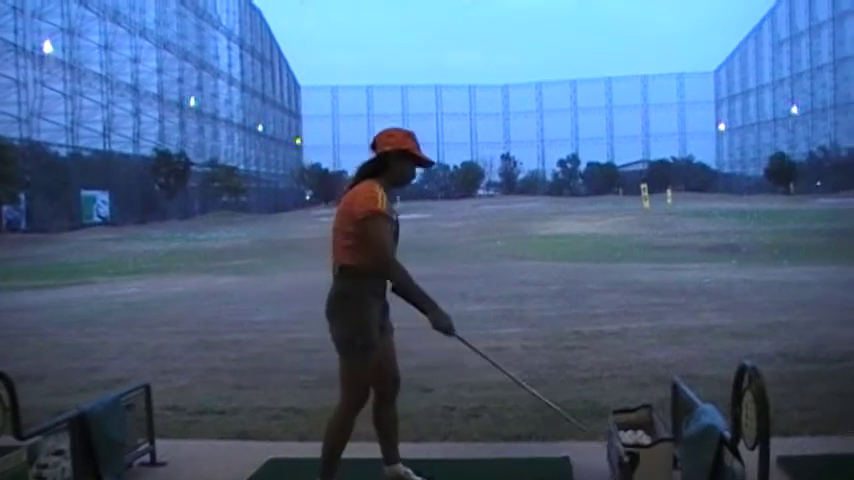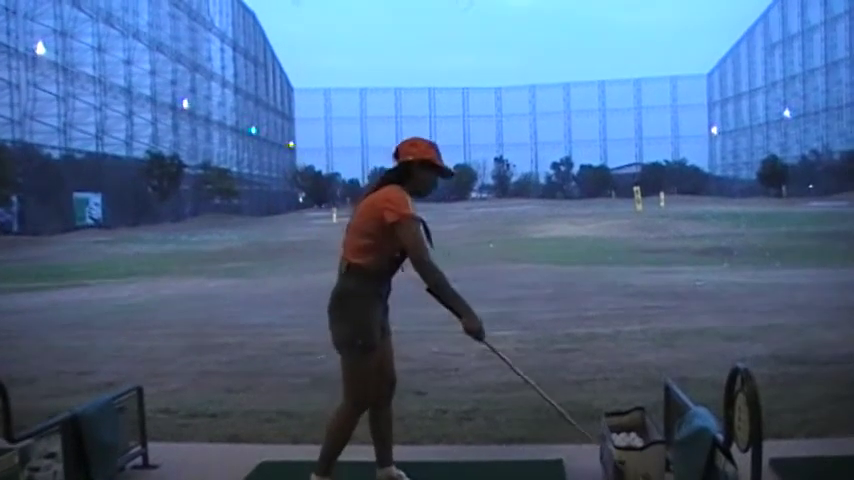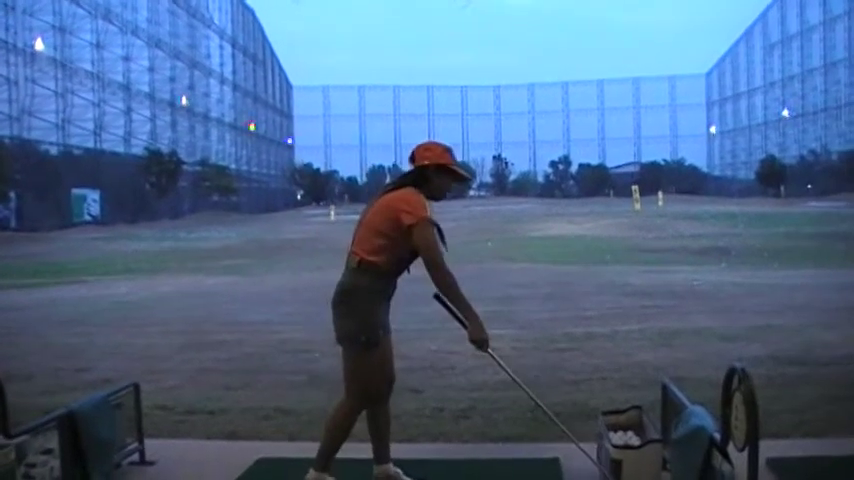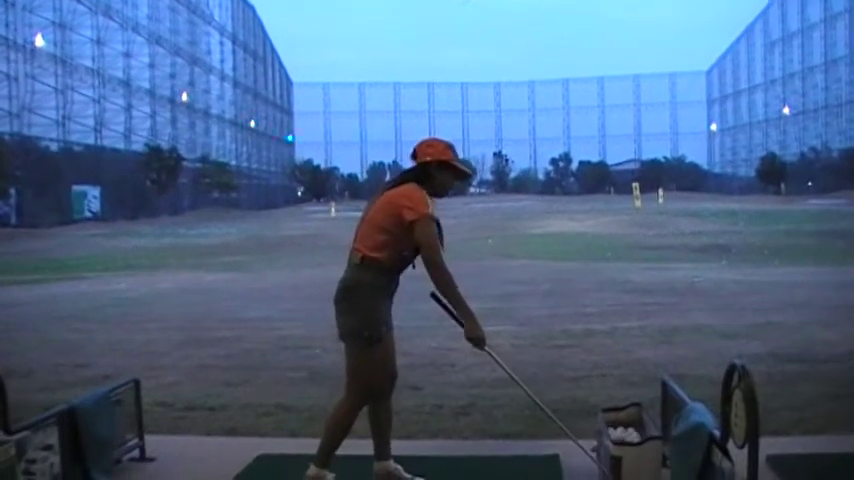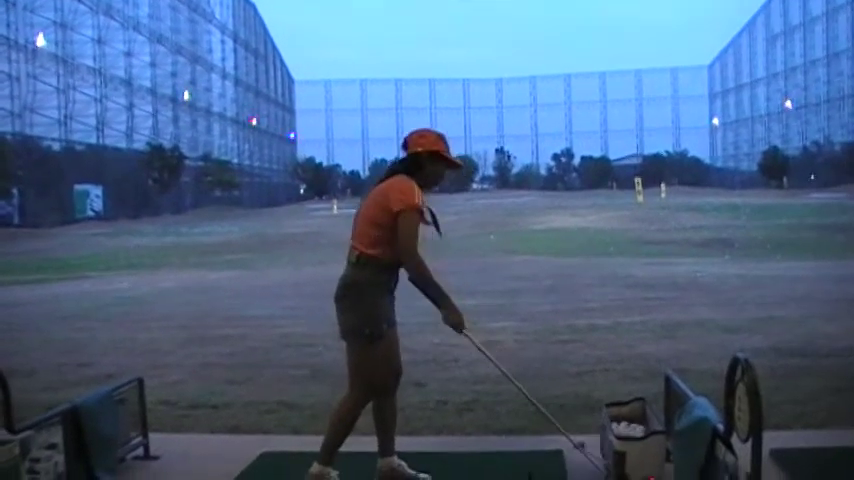
dt=0.2s
person 1, frame 1
left shoulder: (371, 193)
right shoulder: (373, 196)
right elbow: (388, 263)
right wrist: (432, 310)
left hip: (369, 300)
right hip: (355, 301)
left knee: (388, 386)
right knee: (354, 398)
person 1, frame 2
left shoulder: (387, 197)
right shoulder: (396, 201)
right elbow: (424, 264)
right wrist: (465, 312)
left hip: (369, 300)
right hip: (357, 302)
left knee: (384, 388)
right knee: (358, 399)
person 1, frame 3
left shoulder: (399, 198)
right shoulder: (412, 203)
right elbow: (437, 269)
right wrist: (473, 321)
left hip: (369, 297)
right hip: (361, 299)
left knee: (382, 386)
right knee: (359, 395)
person 1, frame 4
left shoulder: (401, 194)
right shoulder: (416, 199)
right elbow: (436, 266)
right wrist: (469, 319)
left hip: (371, 293)
right hip: (364, 296)
left knee: (384, 382)
right knee: (360, 392)
person 1, frame 5
left shoulder: (395, 187)
right shoulder: (407, 190)
right elbow: (410, 258)
right wrist: (448, 306)
left hip: (373, 291)
right hip: (364, 293)
left knee: (389, 377)
right knee: (364, 388)
